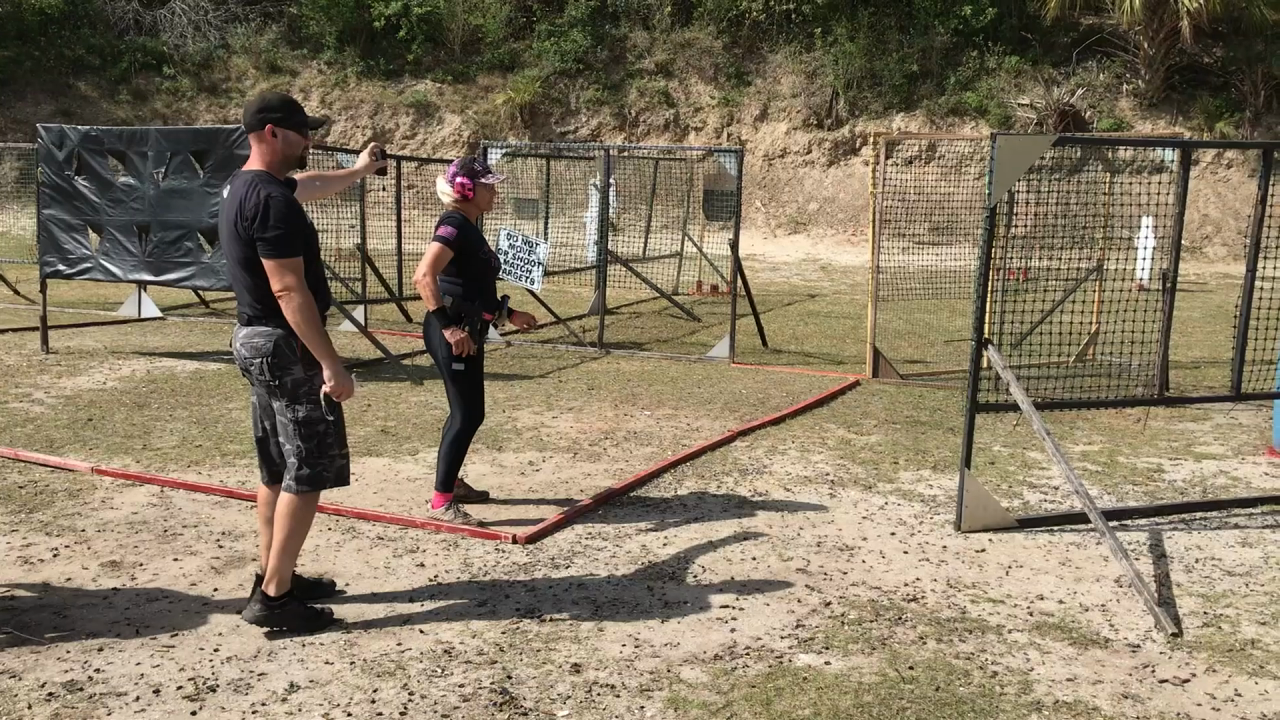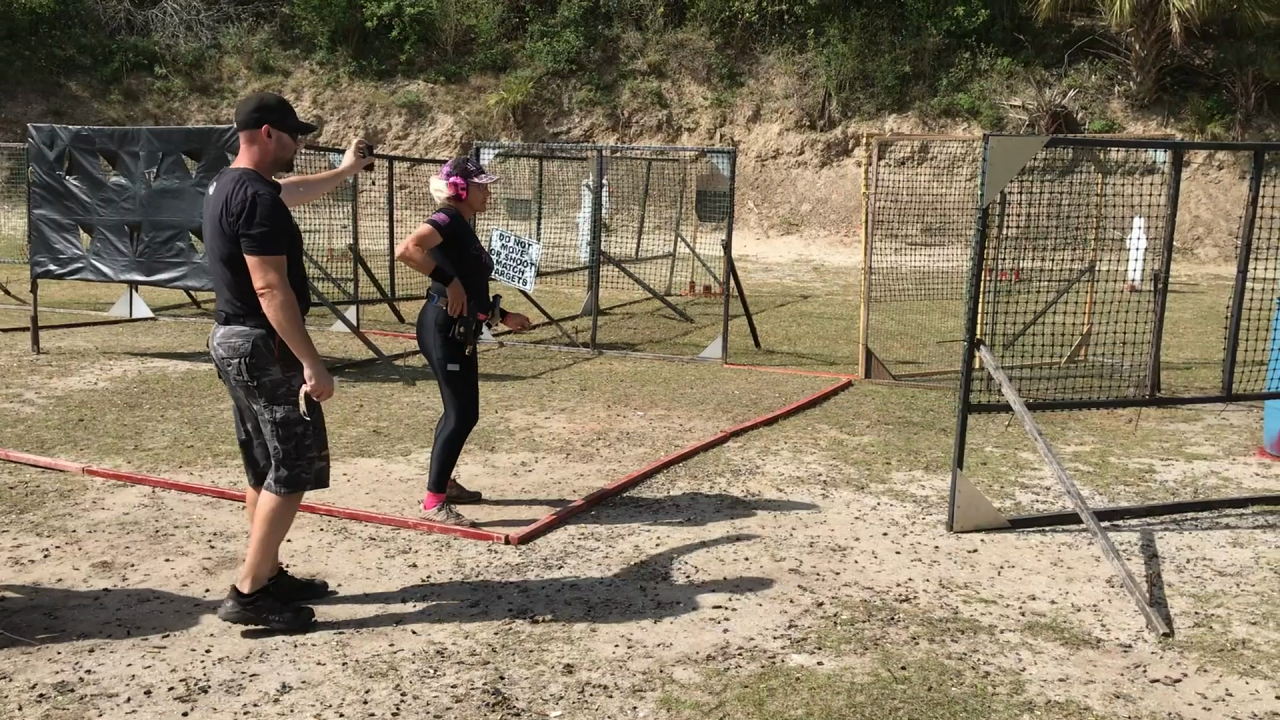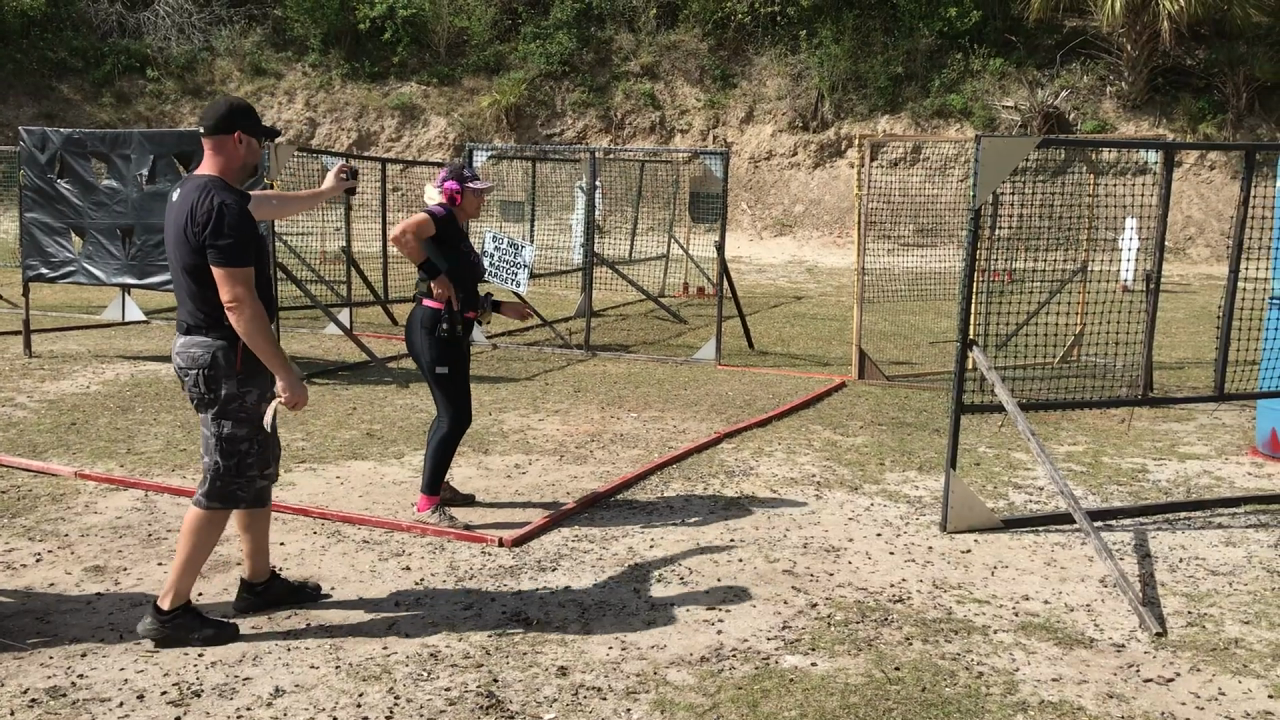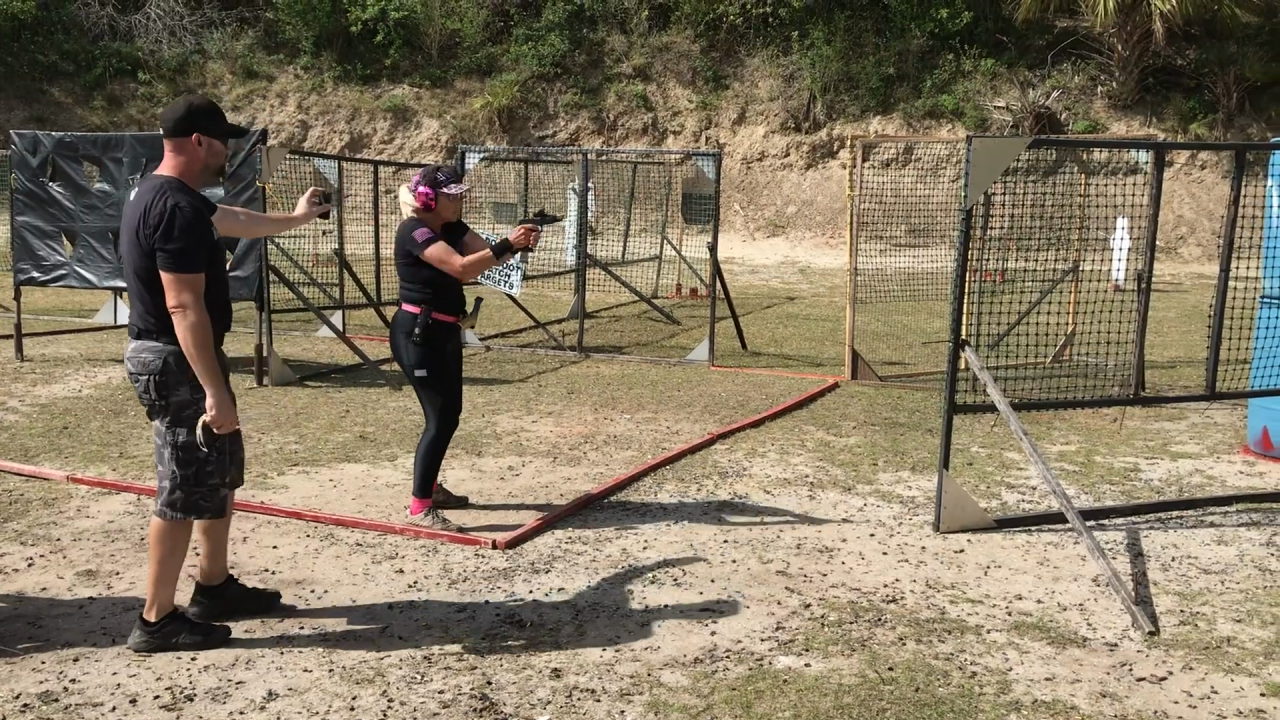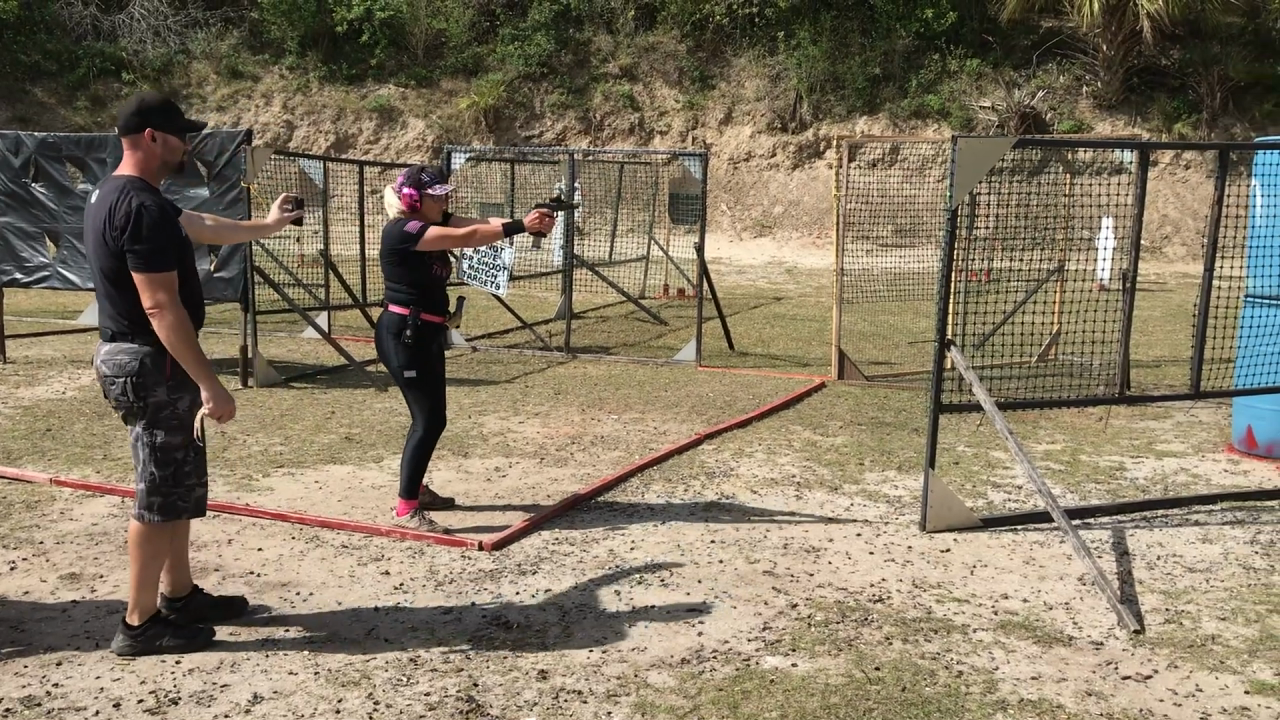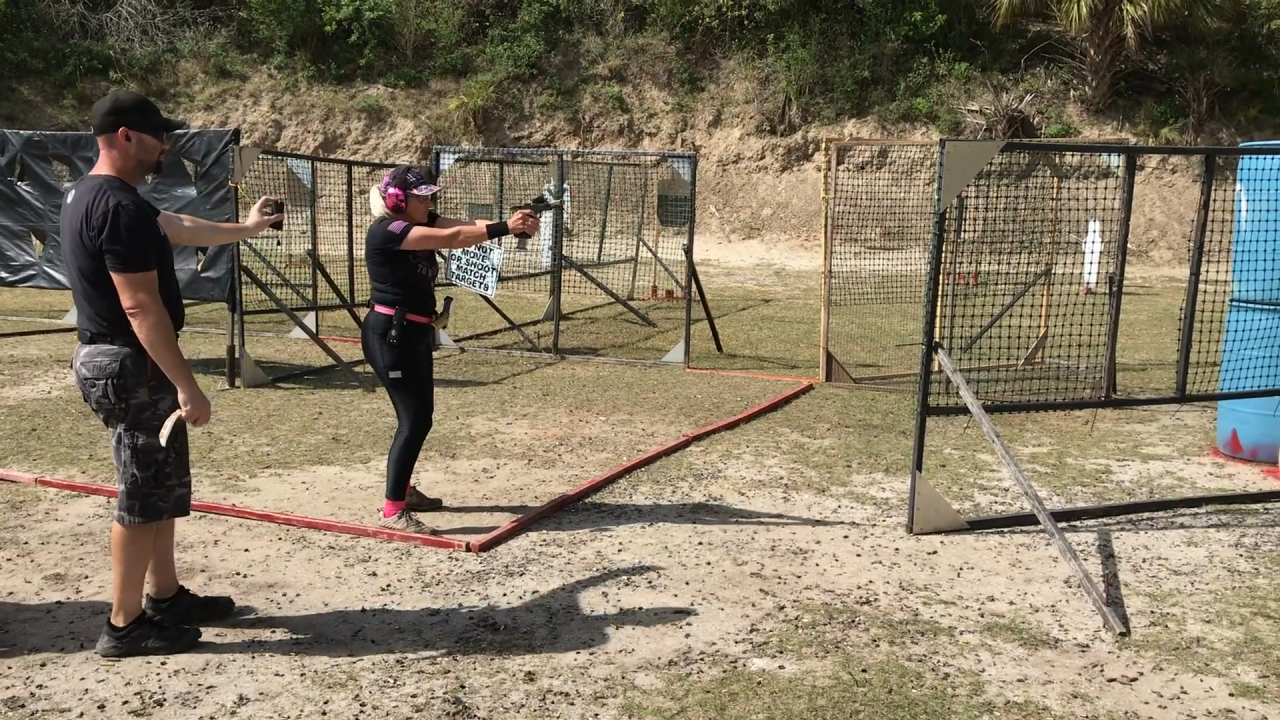
dt=0.4s
person 1, frame 1
left shoulder: (245, 184)
right shoulder: (271, 200)
left elbow: (308, 185)
right elbow: (290, 291)
left wrist: (359, 170)
right wrist: (331, 364)
left hip: (256, 341)
right hip: (284, 346)
left knee: (279, 469)
right knee: (309, 470)
left ankle: (274, 577)
right ankle: (274, 596)
person 1, frame 2
left shoulder: (228, 184)
right shoulder: (256, 197)
left elbow: (291, 191)
right elbow: (272, 290)
left wrist: (345, 171)
right wrist: (312, 364)
left hip: (233, 341)
right hip: (263, 347)
left knee: (269, 467)
right knee: (293, 469)
left ankle: (266, 576)
right ankle: (248, 591)
person 1, frame 3
left shoulder: (194, 191)
right shoulder: (222, 208)
left elbow: (262, 204)
right elbow: (239, 303)
left wrist: (322, 192)
right wrist: (285, 373)
left hip: (207, 352)
right hip: (225, 359)
left knee: (254, 470)
right knee: (225, 485)
left ankle: (259, 581)
right ankle: (169, 610)
person 1, frame 4
left shoulder: (158, 193)
right shoulder: (177, 208)
left elbow: (231, 219)
right elbow: (185, 309)
left wrist: (294, 219)
right wrist: (216, 391)
left hip: (170, 358)
right hip: (176, 364)
left knee: (217, 475)
right knee: (186, 490)
left ankle: (214, 586)
right ankle: (156, 620)
person 1, frame 5
left shoulder: (116, 193)
right shoulder: (142, 207)
left elbow: (198, 225)
right elbow: (162, 307)
left wrist: (264, 226)
right wrist: (209, 383)
left hip: (138, 359)
right hip: (151, 365)
left knee: (177, 485)
right knee: (161, 493)
left ankle: (179, 596)
right ankle: (139, 623)
person 1, frame 6
left shoulder: (92, 193)
right shoulder: (120, 206)
left elbow: (177, 227)
right elbow: (142, 308)
left wrist: (244, 228)
right wrist: (187, 386)
left hip: (118, 360)
right hip: (131, 367)
left knee: (163, 487)
right knee: (143, 495)
left ankle: (165, 598)
right ankle: (125, 624)
person 2, frame 1
left shoulder: (469, 227)
right shoulder: (454, 225)
right elbow: (423, 276)
left wrist: (508, 314)
right wrist: (448, 326)
left hip: (468, 330)
right hip: (454, 333)
left knee: (466, 411)
right knee: (468, 414)
left ankle: (451, 483)
right ankle: (440, 501)
person 2, frame 2
left shoulder: (463, 226)
right shoulder: (447, 218)
right elbow: (406, 249)
left wrist: (503, 316)
right wrist: (447, 279)
left hip: (457, 329)
right hip: (444, 329)
left knee: (459, 411)
right knee: (462, 414)
left ankle: (443, 483)
right ankle: (432, 502)
person 2, frame 3
left shoulder: (459, 231)
right shoulder: (441, 219)
right elbow: (399, 234)
left wrist: (502, 307)
right wrist: (434, 274)
left hip: (453, 330)
right hip: (434, 329)
left knee: (454, 412)
right knee: (454, 416)
left ankle: (438, 484)
right ankle: (428, 504)
person 2, frame 4
left shoulder: (450, 225)
right shoulder: (415, 232)
left elbow: (484, 248)
right elbow: (462, 267)
left wrist: (518, 241)
right wrist: (507, 245)
left hip: (444, 333)
right hip: (417, 335)
left knee: (448, 414)
right knee: (441, 419)
left ankle: (429, 488)
right ankle: (418, 507)
person 2, frame 5
left shoulder: (433, 224)
right shoulder: (401, 231)
left elbow: (481, 223)
right elbow: (466, 238)
left wrist: (526, 222)
right wrist: (520, 226)
left hip: (426, 333)
right hip: (402, 335)
left knee: (430, 416)
right knee: (429, 420)
left ankle: (415, 489)
right ankle: (405, 509)
person 2, frame 6
left shoulder: (422, 224)
right shoulder: (386, 231)
left elbow: (464, 226)
right elbow: (451, 238)
left wrist: (512, 224)
right wrist: (505, 228)
left hip: (415, 333)
right hip: (390, 335)
left knee: (420, 416)
right knee: (415, 421)
left ankle: (404, 490)
right ankle: (392, 510)
